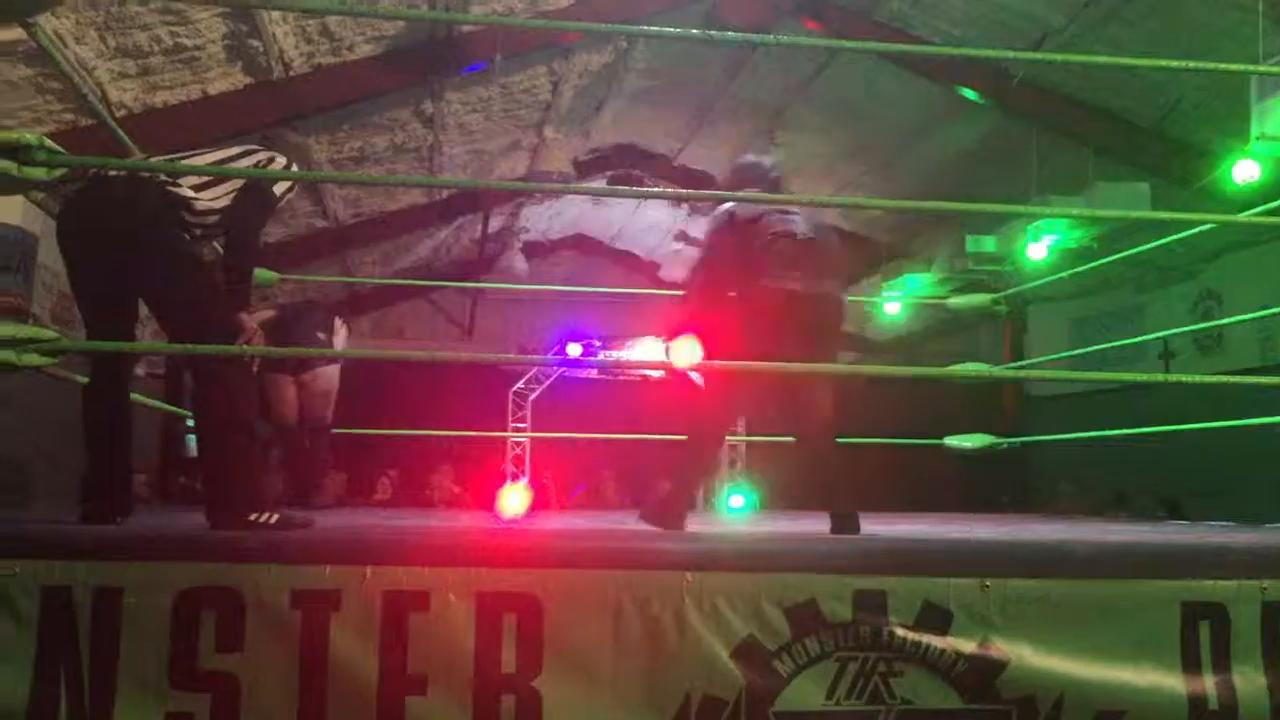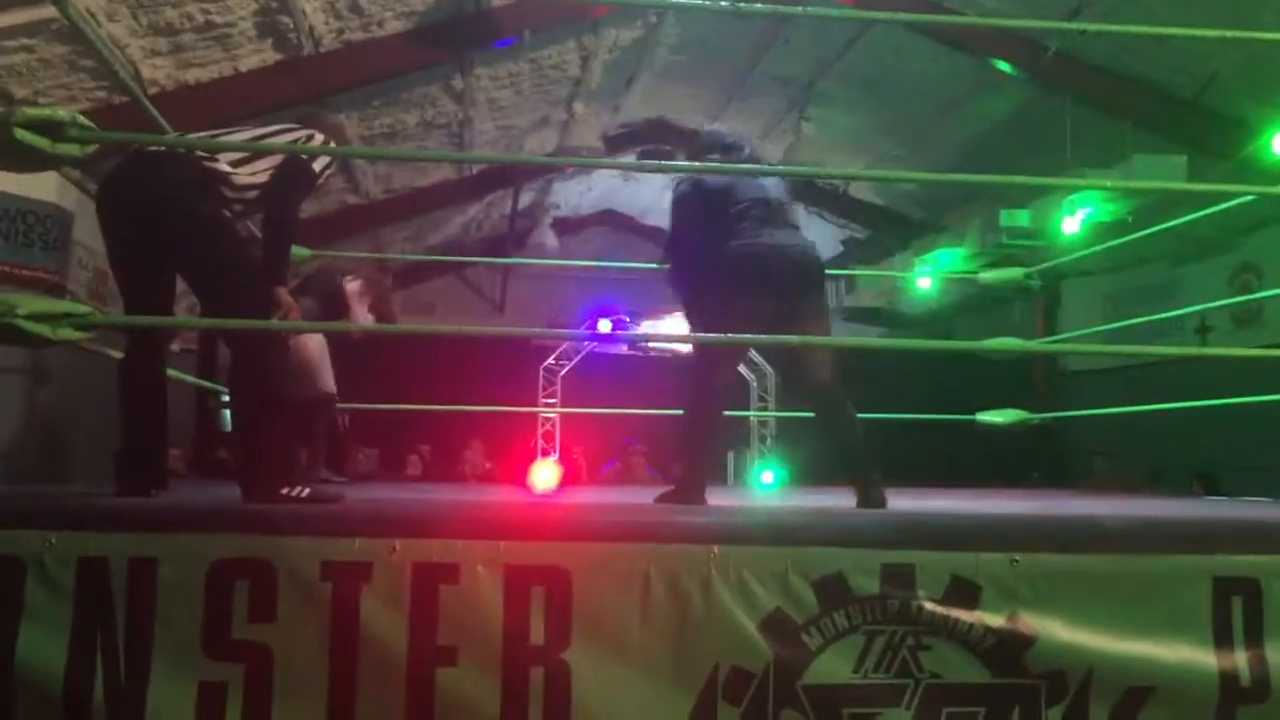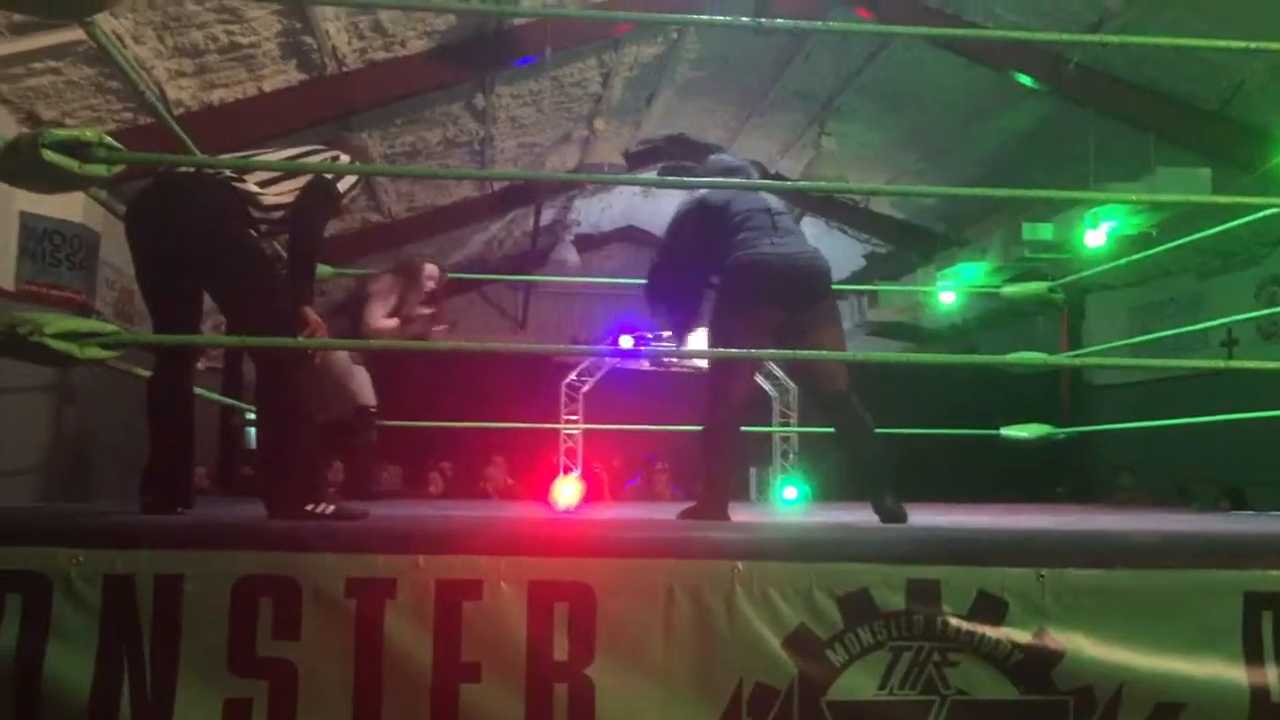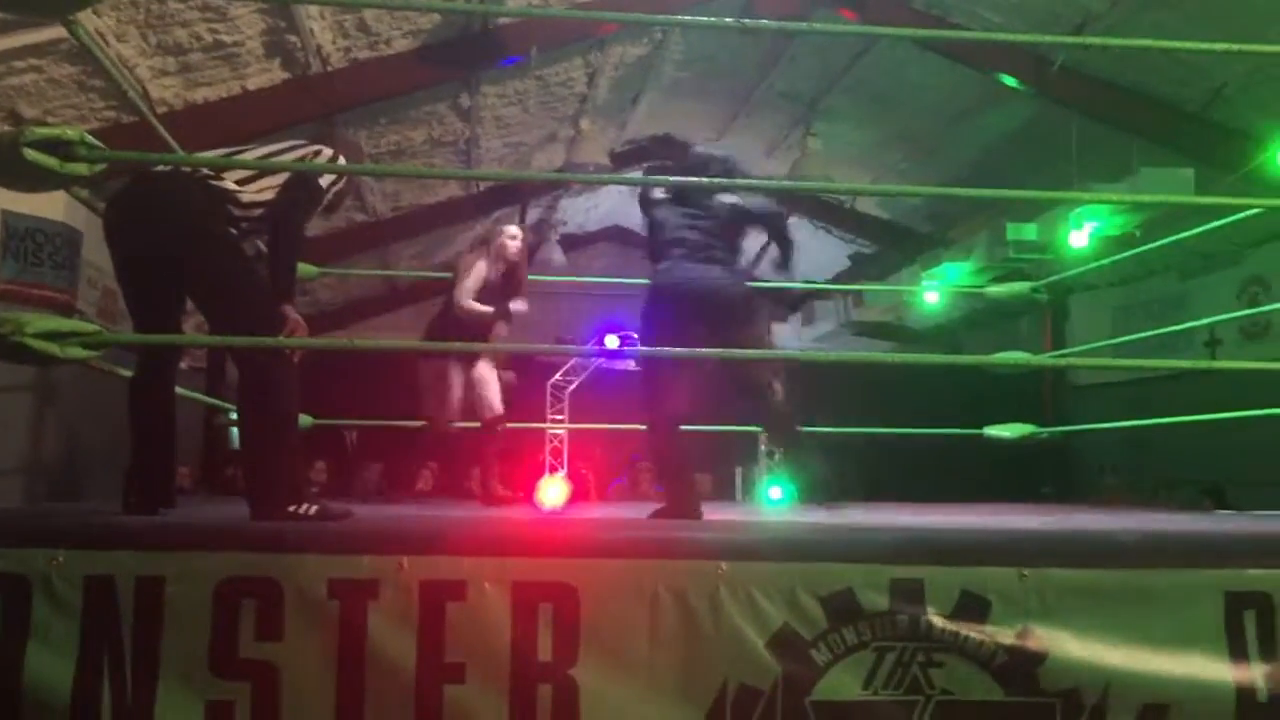
dt=0.7s
person 1, frame 1
left shoulder: (229, 157)
right shoulder: (282, 167)
right elbow: (245, 225)
right wrist: (239, 309)
left hip: (84, 207)
right hip: (145, 215)
left knee: (110, 362)
right knee: (223, 356)
left ankle: (102, 502)
right ankle: (240, 507)
person 1, frame 2
left shoulder: (262, 138)
right shoulder: (320, 144)
right elbow: (281, 201)
right wrist: (275, 284)
left hip: (122, 183)
right hip: (184, 191)
left knee: (146, 334)
right knee: (256, 332)
left ankle: (137, 476)
right ankle: (271, 480)
person 1, frame 3
left shoulder: (290, 160)
right shoulder: (346, 165)
right elbow: (307, 217)
right wrist: (302, 302)
left hip: (151, 203)
right hip: (211, 213)
left knee: (174, 353)
right knee: (283, 350)
left ankle: (163, 492)
right ankle: (297, 497)
person 1, frame 4
left shoulder: (278, 157)
right shoulder: (330, 161)
right elbow: (288, 215)
right wrist: (283, 301)
left hip: (130, 204)
right hip: (189, 212)
left knee: (157, 352)
right knee: (266, 350)
left ankle: (145, 493)
right ankle: (279, 498)
person 2, frame 1
left shoulder: (732, 213)
right shoulder: (804, 219)
left elbow: (710, 279)
right elbow: (835, 270)
left wrist: (707, 330)
left hip: (765, 311)
right hip: (823, 309)
left knee: (713, 415)
right knee: (816, 425)
left ankle: (674, 506)
right ankle: (841, 515)
person 2, frame 2
left shoulder: (694, 182)
right shoulder: (772, 182)
left elbow: (685, 248)
left wrist: (694, 304)
left hip: (745, 271)
right hip: (804, 266)
left knee: (708, 384)
right knee: (823, 383)
left ankle: (691, 485)
right ankle: (868, 484)
person 2, frame 3
left shoulder: (702, 202)
right shoulder: (772, 201)
left elbow: (672, 267)
left wrist: (677, 314)
left hip: (754, 281)
right hip: (811, 275)
left knee: (726, 400)
right knee: (837, 396)
left ankle: (713, 503)
right ankle: (885, 496)
person 2, frame 4
left shoulder: (660, 204)
right shoulder: (730, 205)
right elbow: (772, 214)
right wrist: (785, 249)
left hip: (671, 301)
right hip: (729, 302)
left knee: (665, 411)
right knee: (766, 395)
left ankle: (683, 499)
person 3, frame 1
left shoulder: (282, 314)
right shoulder: (336, 320)
left elbow: (252, 321)
right elbow: (338, 353)
left hip: (280, 355)
right hip: (319, 355)
left knee: (285, 427)
right knee: (319, 427)
left ankle: (288, 490)
right ankle: (314, 491)
person 3, frame 2
left shoulder: (339, 281)
right shoulder: (360, 287)
right elbow: (358, 327)
right wrist: (372, 316)
right hip: (302, 323)
left knee: (302, 398)
right knee: (323, 394)
right ankle: (315, 466)
person 3, frame 3
left shoulder: (399, 292)
right shoulder: (390, 285)
left elbow: (395, 335)
right elbow: (371, 326)
left wrist: (423, 330)
right wrist: (407, 319)
left hip: (344, 346)
left knee: (342, 416)
right knee: (366, 408)
right ankle: (364, 482)
person 3, frame 4
left shoulder: (509, 278)
right shoulder: (480, 266)
right elbow: (461, 305)
right wrist: (502, 312)
left hip: (477, 350)
right hip: (448, 345)
left knee: (495, 416)
right knee: (444, 422)
left ankle: (491, 487)
